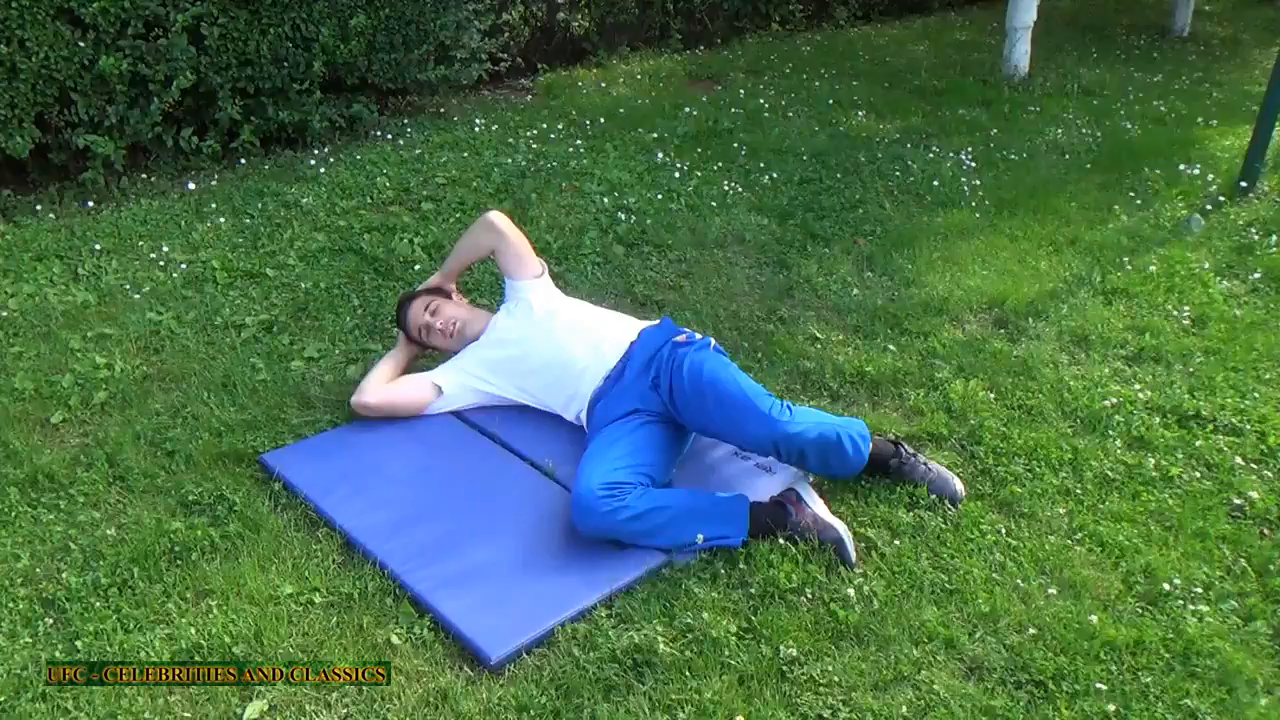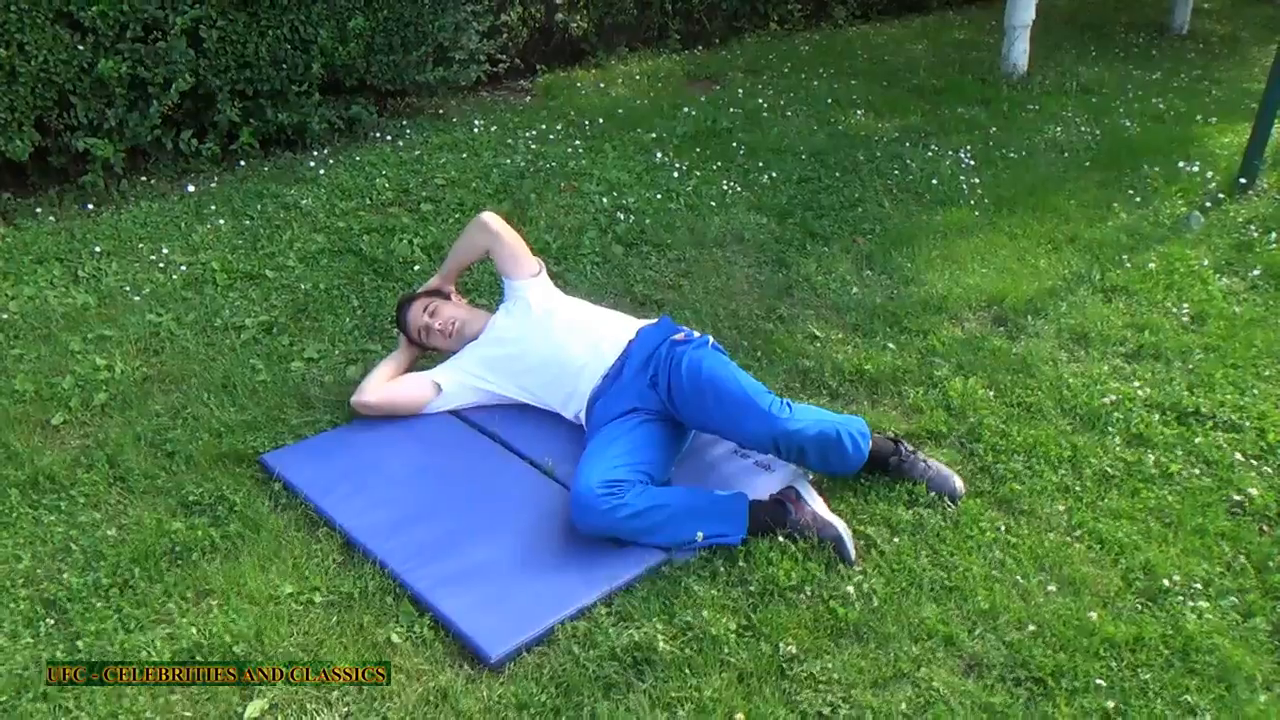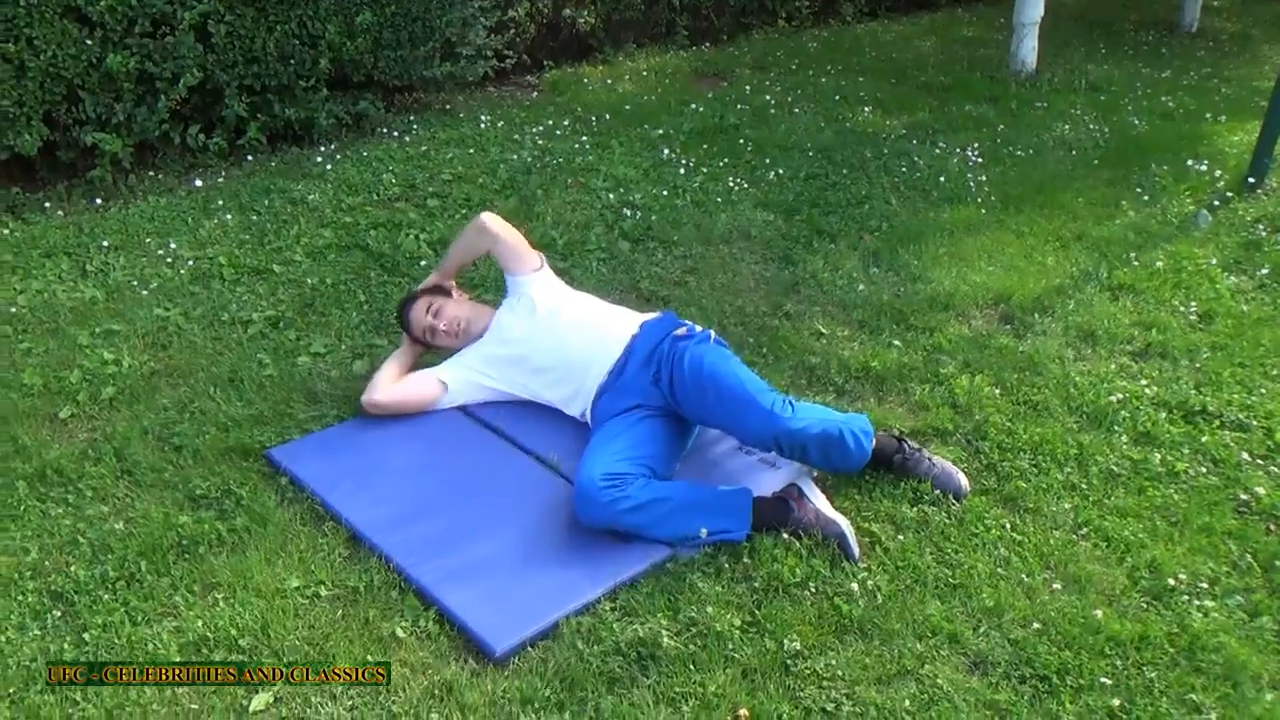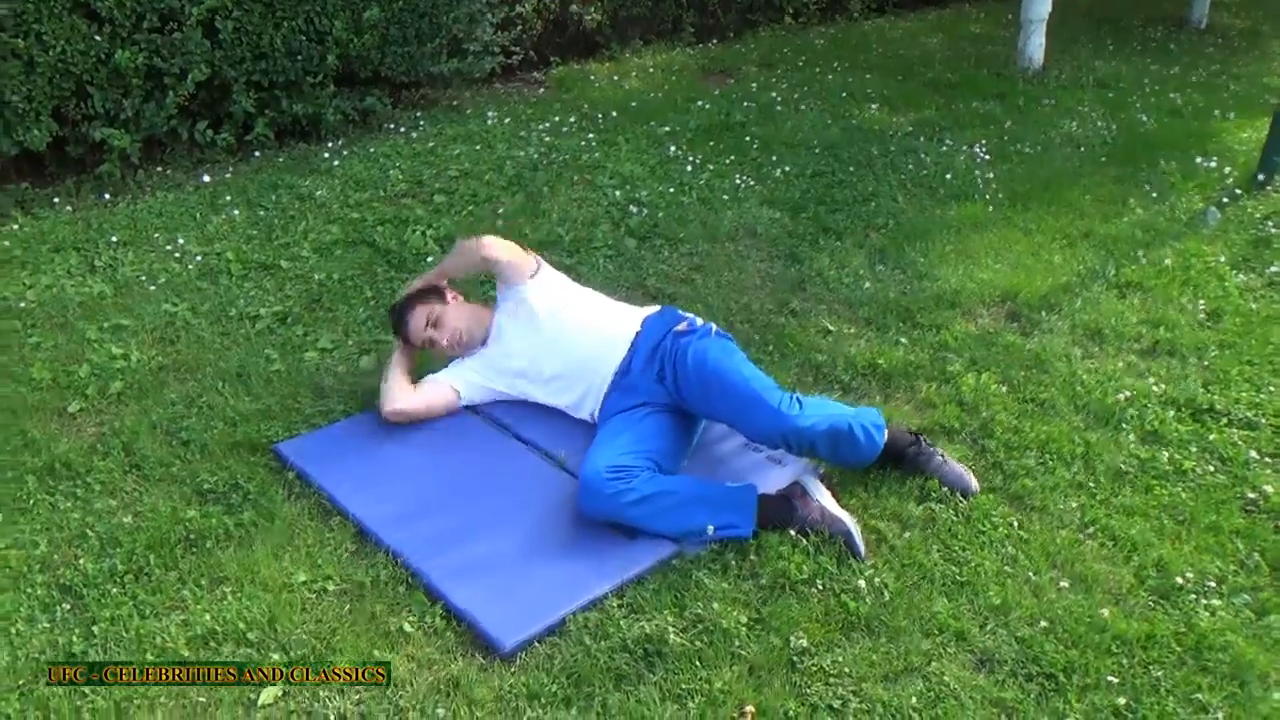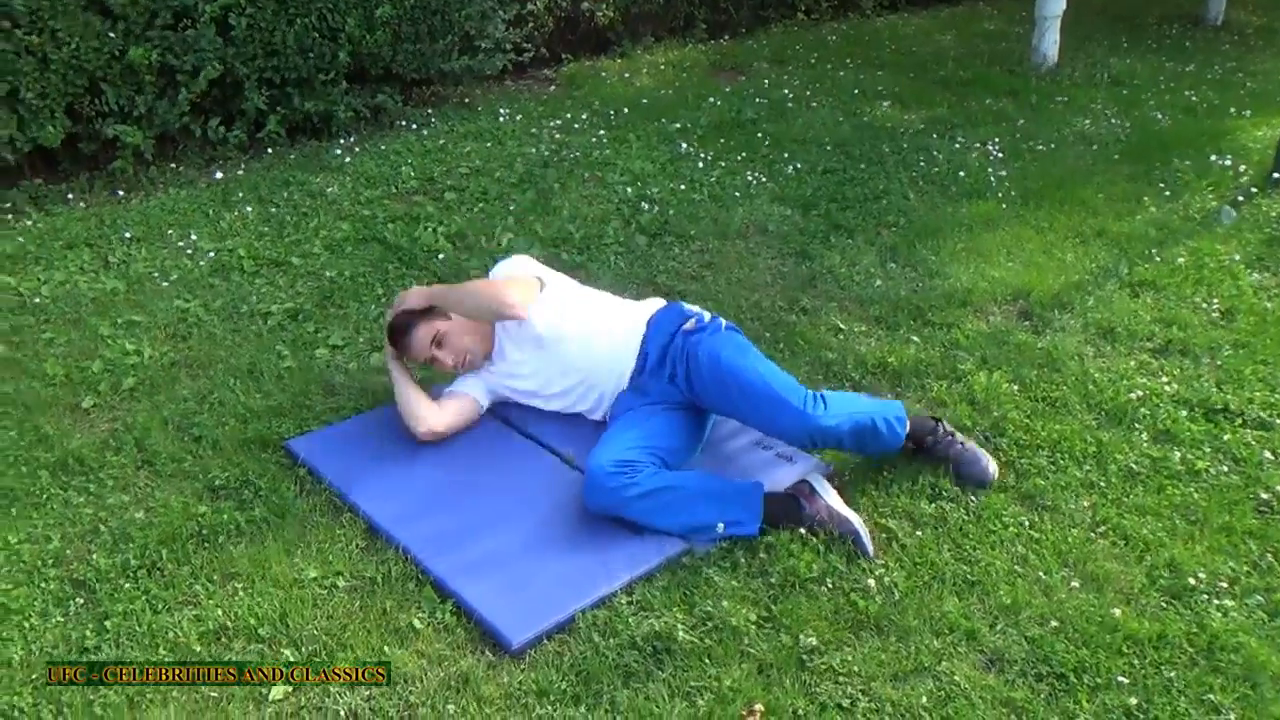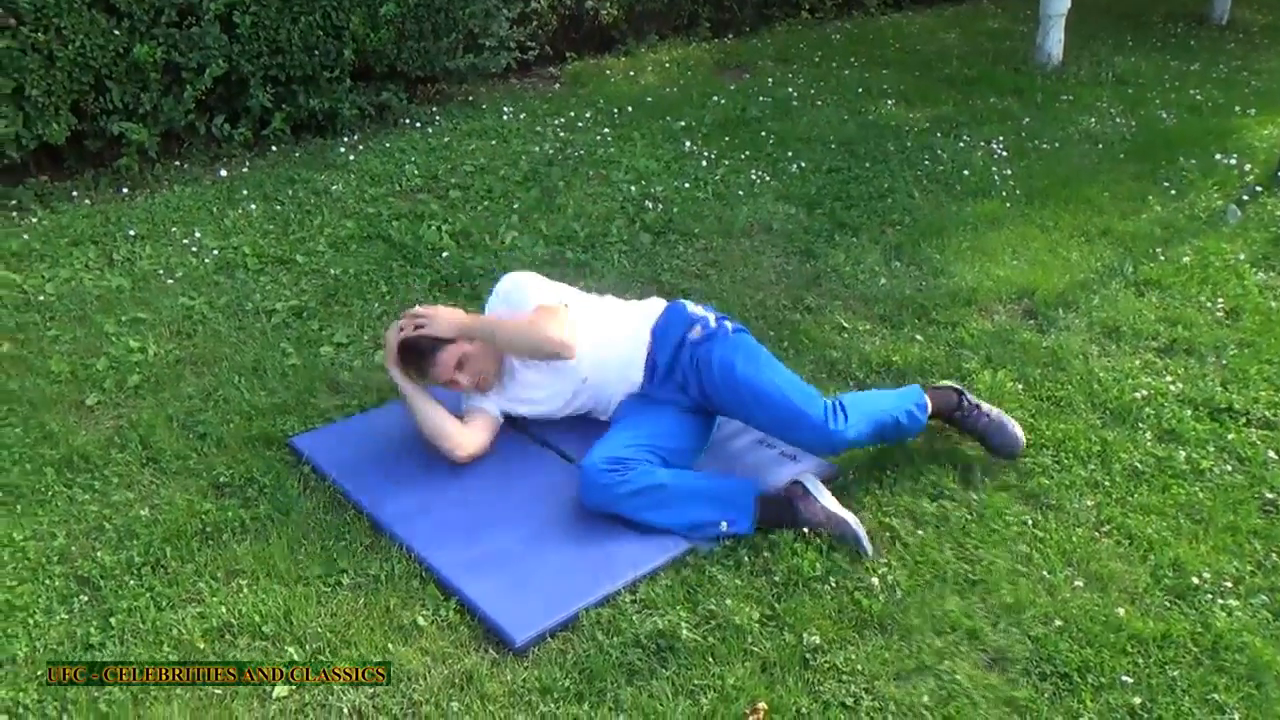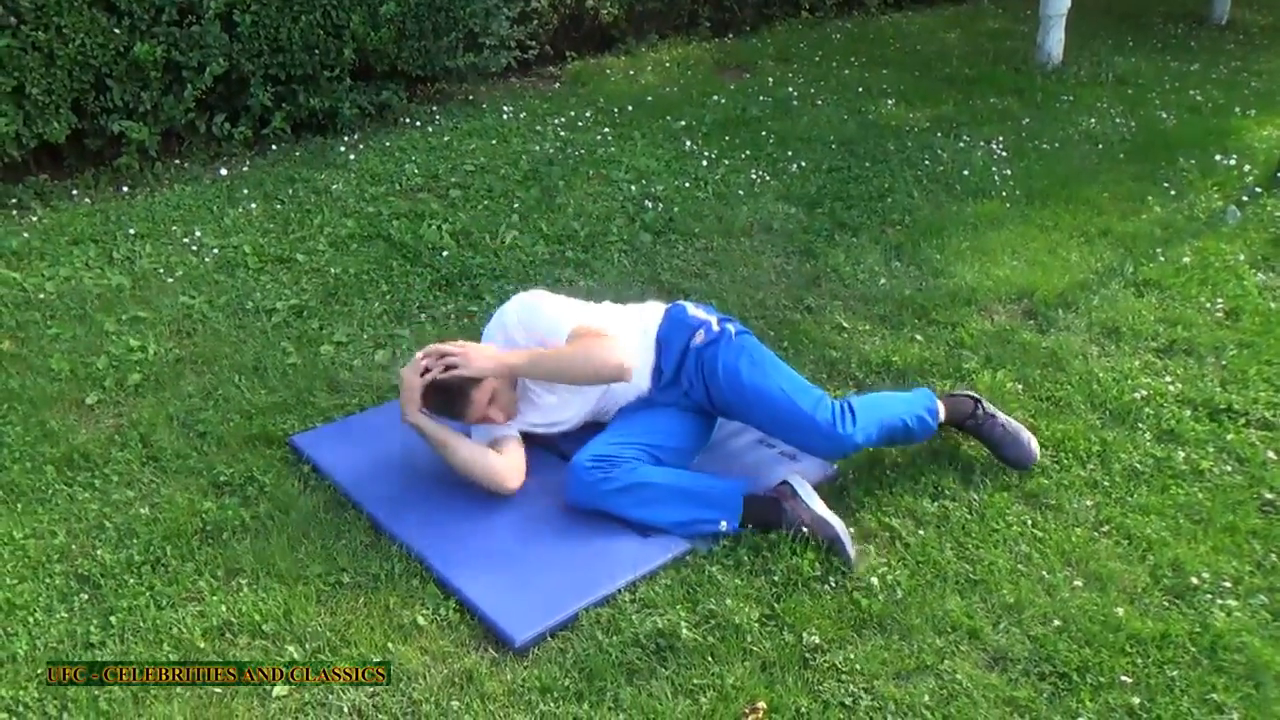
dt=0.2s
person 1, frame 1
left shoulder: (525, 297)
right shoulder: (464, 375)
left elbow: (495, 223)
right elbow: (368, 400)
left wrist: (439, 281)
right wrist: (404, 346)
left hip: (659, 354)
right hip: (617, 416)
left knee: (774, 427)
right knee: (593, 506)
left ankle: (885, 453)
right ankle: (778, 515)
person 1, frame 2
left shoulder: (524, 297)
right shoulder: (463, 374)
left elbow: (488, 224)
right elbow: (367, 399)
left wrist: (439, 282)
right wrist: (406, 349)
left hip: (657, 352)
right hip: (616, 415)
left knee: (772, 425)
right knee: (592, 505)
left ankle: (884, 451)
right ankle: (778, 513)
person 1, frame 3
left shoulder: (527, 292)
right shoulder: (468, 370)
left elbow: (488, 225)
right elbow: (377, 398)
left wrist: (438, 279)
right wrist: (408, 347)
left hip: (660, 347)
right hip: (621, 411)
left knee: (771, 420)
right knee: (595, 497)
left ankle: (887, 449)
right ankle: (781, 510)
person 1, frame 4
left shoulder: (522, 292)
right shoulder: (473, 373)
left elbow: (488, 248)
right elbow: (397, 406)
left wrist: (428, 279)
right wrist: (402, 351)
left hip: (664, 343)
right hip: (627, 407)
left knee: (779, 418)
right knee: (600, 490)
left ankle: (899, 445)
right ankle: (786, 508)
person 1, frame 5
left shoulder: (512, 274)
right shoulder: (484, 381)
left elbow: (507, 297)
right elbow: (425, 424)
left wrist: (427, 298)
right wrist: (397, 362)
left hip: (673, 340)
right hip: (639, 406)
left knee: (802, 417)
right knee: (605, 483)
left ankle: (921, 431)
right ankle: (791, 507)
person 1, frame 6
left shoulder: (512, 293)
right shoulder: (493, 395)
left elbow: (561, 342)
right elbow: (458, 447)
left wrist: (464, 322)
right wrist: (404, 379)
left hip: (681, 342)
right hip: (646, 409)
left knee: (821, 426)
right knee: (601, 481)
left ankle: (941, 403)
right ankle: (784, 508)
person 1, frame 7
left shoulder: (521, 317)
right shoulder: (499, 413)
left elbow: (614, 360)
right elbow: (505, 479)
left wrist: (504, 361)
right wrist: (419, 419)
left hip: (686, 346)
right hip: (656, 408)
left knee: (832, 430)
right knee: (589, 479)
left ankle: (957, 409)
right ankle: (771, 510)
